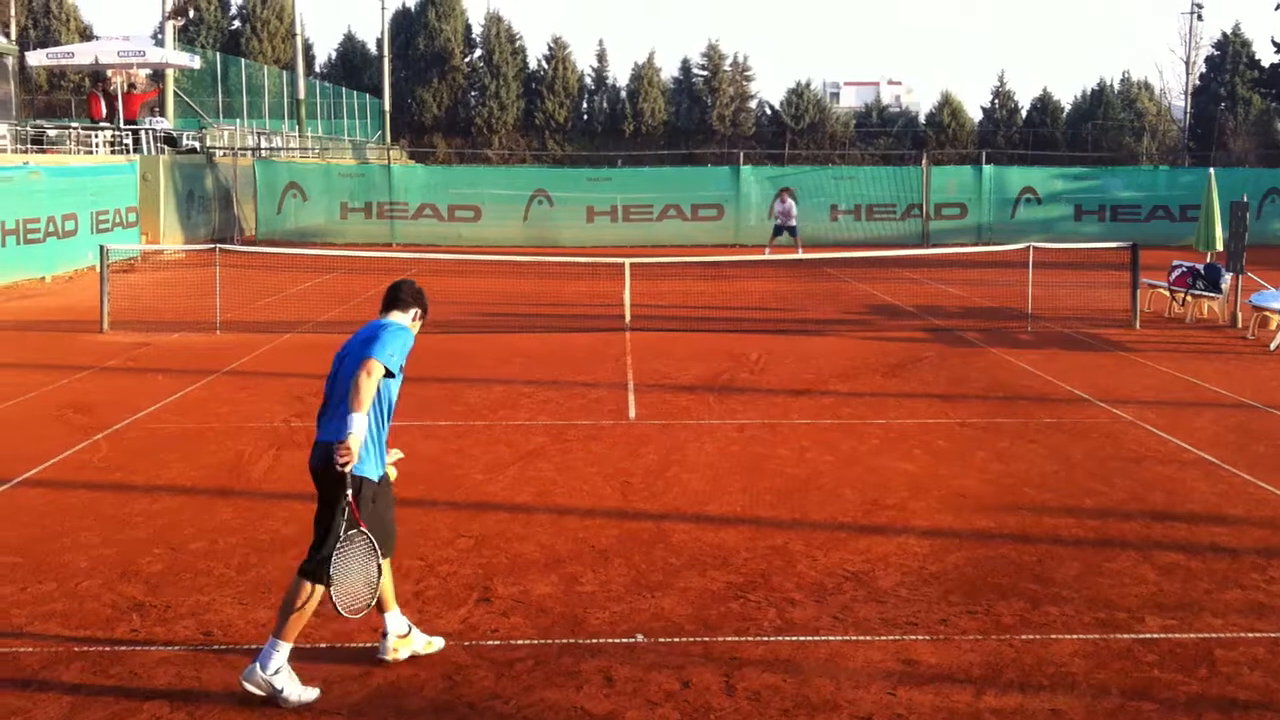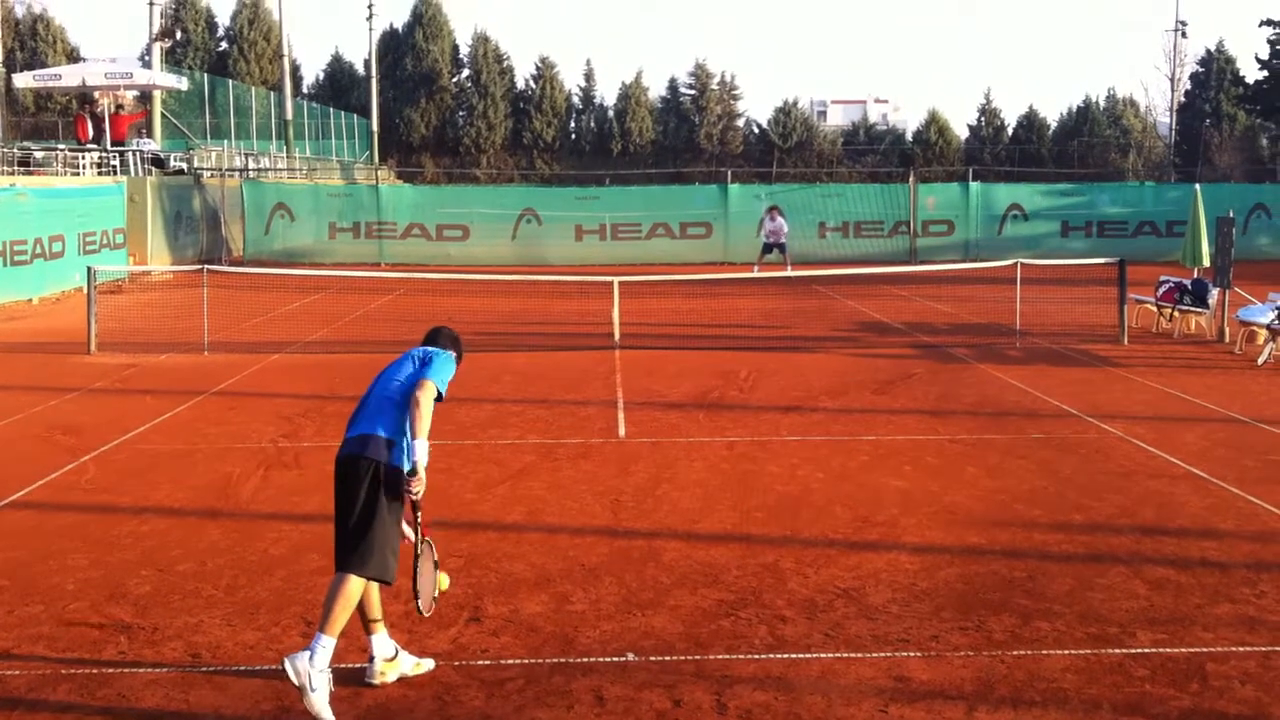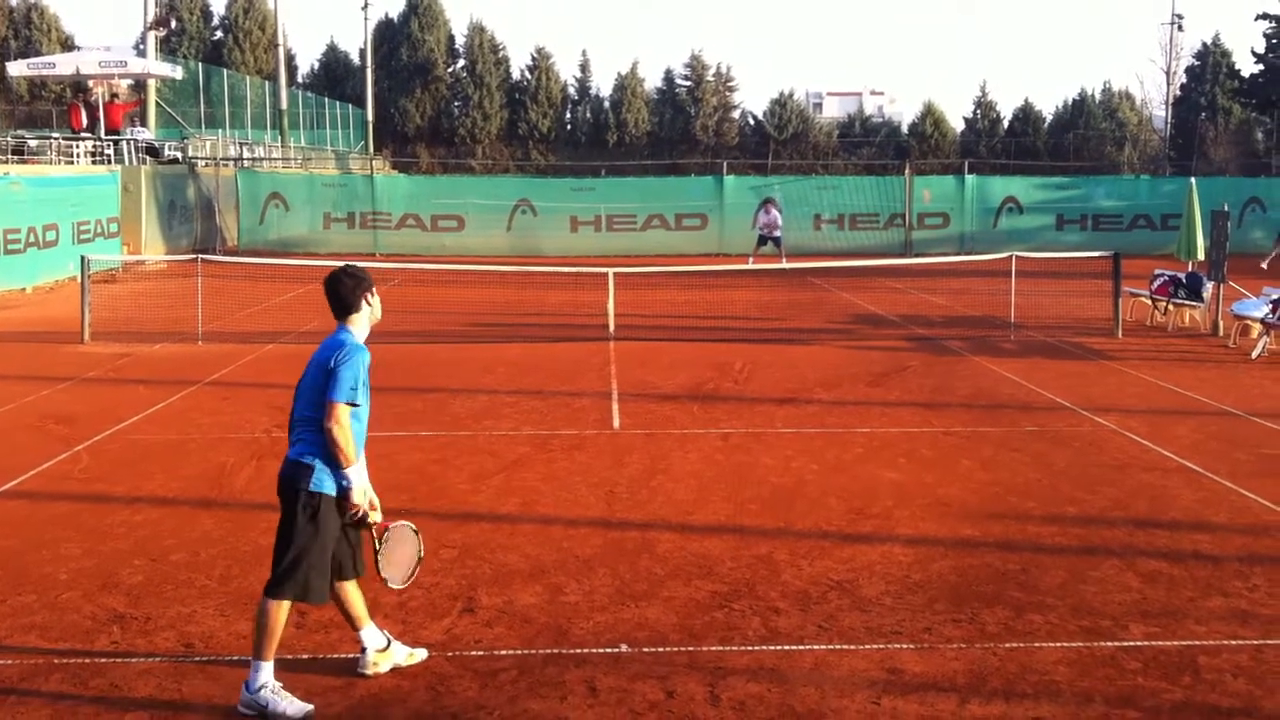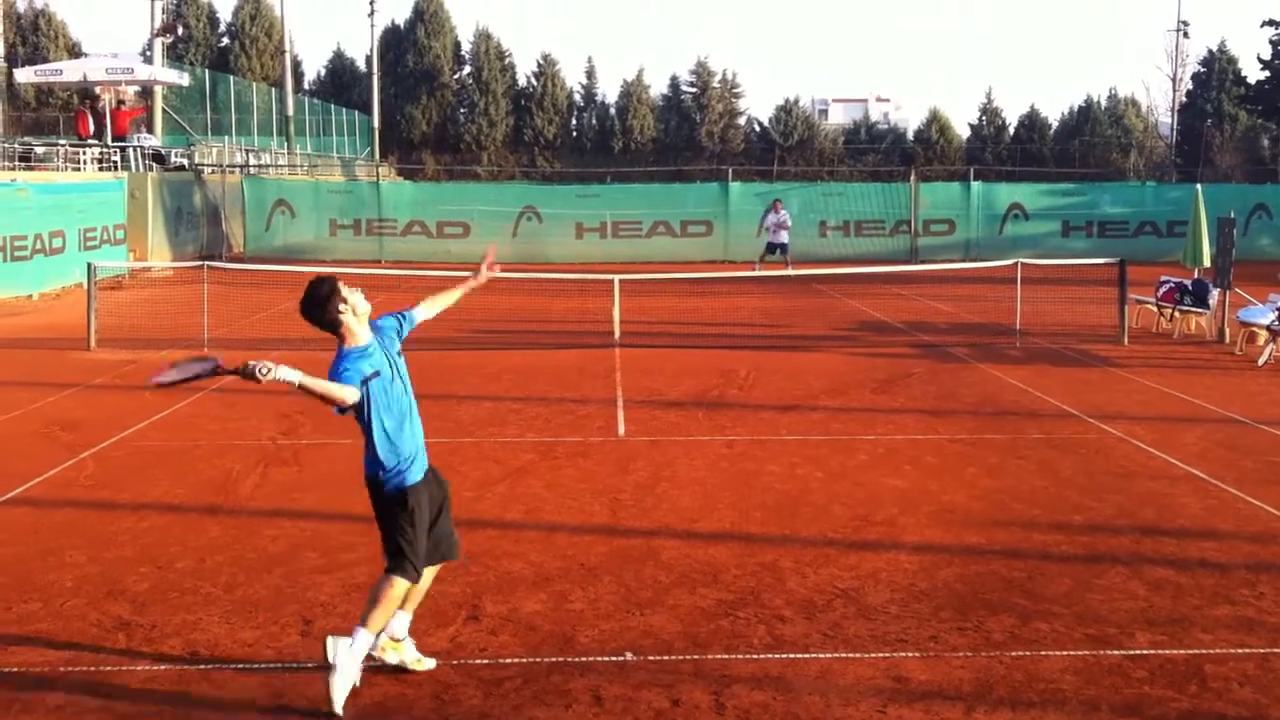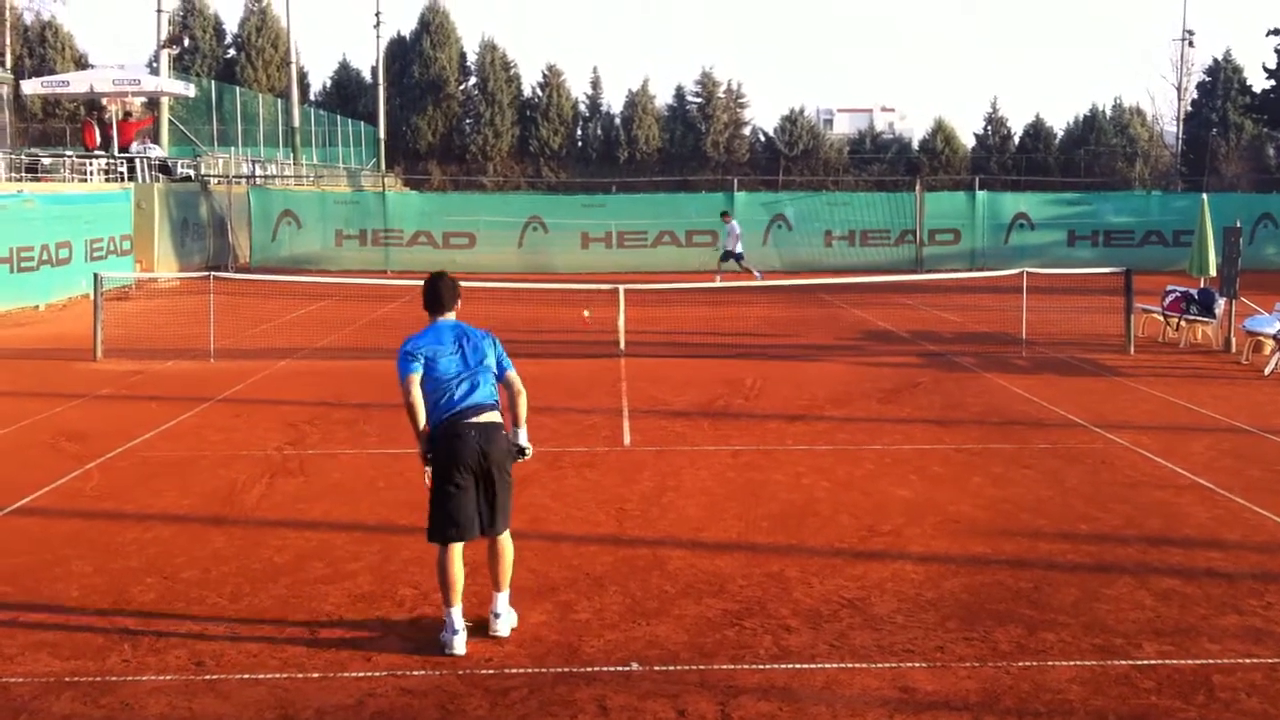
dt=1s
person 1, frame 1
left shoulder: (359, 338)
right shoulder: (398, 333)
right elbow: (368, 374)
right wrist: (356, 436)
left hip: (346, 458)
right hip: (352, 464)
left knee: (378, 543)
right knee: (324, 566)
left ankle: (397, 635)
right ankle: (268, 667)
person 1, frame 2
left shoulder: (400, 364)
right shoulder: (440, 358)
right elbow: (421, 397)
left wrist: (399, 515)
right wrist: (419, 460)
left hip: (351, 454)
right hip: (379, 457)
left knee: (362, 560)
right knee: (359, 563)
left ankle: (384, 656)
right ankle: (314, 661)
person 1, frame 3
left shoulder: (337, 347)
right shoulder: (352, 351)
right elbow: (335, 424)
left wrist: (364, 487)
right wrist: (356, 482)
left hip: (324, 480)
right hip: (315, 481)
left knee: (341, 568)
right knee: (288, 582)
left ankle: (376, 648)
person 1, frame 4
left shoulder: (382, 328)
right shoulder: (349, 362)
left elbow: (421, 310)
right elbow: (345, 395)
left wrist: (470, 283)
right wrist: (288, 375)
left hip: (418, 471)
right hip: (398, 479)
left knee: (435, 553)
right knee: (405, 565)
left ankle: (393, 638)
right ankle: (353, 650)
person 1, frame 5
left shoulder: (414, 346)
right shoulder: (485, 338)
left elbow: (412, 392)
right elbow: (517, 390)
left wrist: (423, 440)
right wrist: (520, 432)
left hip: (452, 441)
right hip: (494, 435)
left knee: (450, 540)
right knee: (499, 531)
left ankle: (455, 628)
right ankle: (500, 613)
